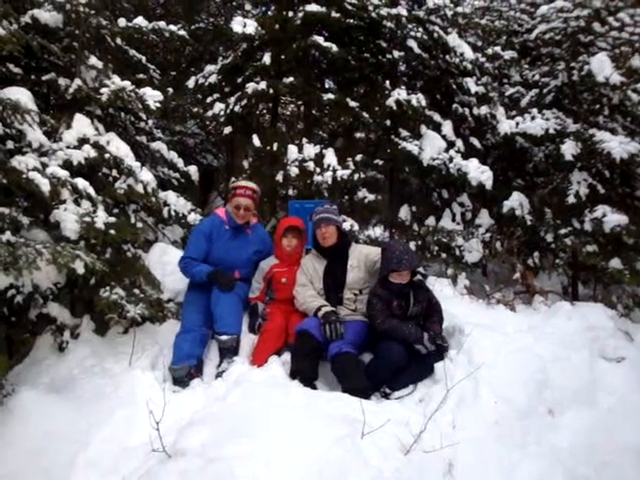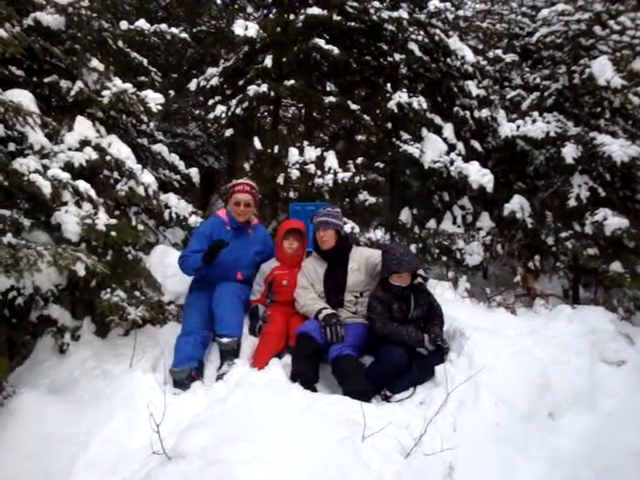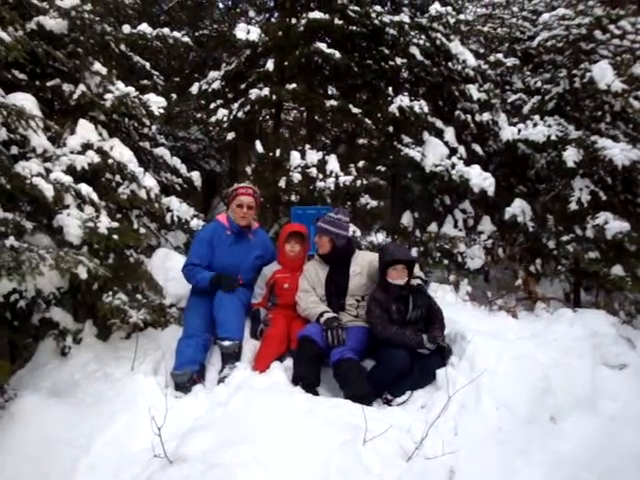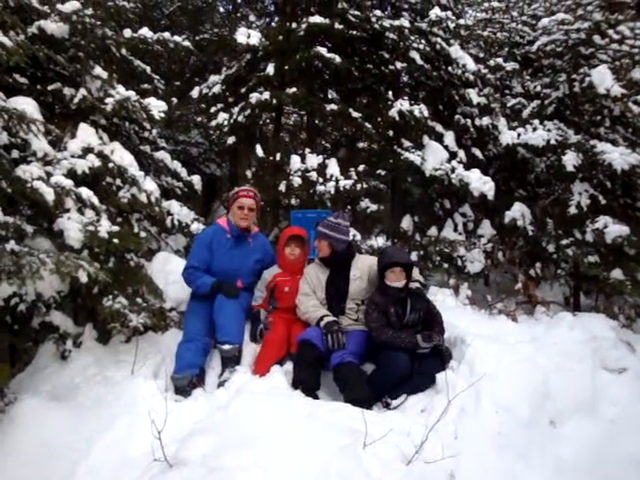
dt=0.3s
person 1, frame 1
left shoulder: (260, 234)
right shoulder: (209, 225)
right elbow: (187, 263)
right wrist: (212, 273)
left hip: (237, 289)
right hip: (204, 287)
left knee: (225, 290)
right knee: (193, 325)
left ankle: (228, 349)
right ankle: (184, 371)
person 1, frame 2
left shoulder: (261, 235)
right shoulder: (210, 226)
right elbow: (185, 262)
right wrist: (207, 257)
left hip: (238, 291)
right hip: (205, 288)
left knee: (227, 291)
right knee: (194, 328)
left ankle: (229, 351)
right ankle: (185, 373)
person 1, frame 3
left shoulder: (262, 239)
right shoulder: (210, 231)
right elbow: (191, 270)
right wrist: (216, 279)
left hip: (240, 296)
right hip: (206, 293)
left knee: (227, 297)
right knee: (196, 331)
left ankle: (230, 355)
right ankle: (186, 376)
person 1, frame 4
left shoulder: (261, 243)
right shoulder: (210, 235)
right elbow: (191, 273)
right wrist: (217, 285)
left hip: (239, 299)
right hip: (206, 297)
left knee: (227, 302)
right knee: (195, 335)
left ankle: (230, 359)
right ankle: (186, 380)
person 2, frame 1
left shoulder: (362, 254)
right shoulder: (308, 261)
right elbow: (303, 293)
right wrist: (324, 312)
left hip: (356, 319)
right hip: (324, 321)
left knee: (340, 349)
right knee: (308, 328)
left ankle: (358, 396)
right ankle: (301, 385)
person 2, frame 2
left shoulder: (363, 256)
right shoulder: (309, 264)
right elbow: (304, 296)
right wrist: (325, 314)
left hip: (357, 321)
right hip: (325, 322)
left knee: (341, 352)
right knee: (308, 332)
left ankle: (358, 398)
right ankle: (301, 388)
person 2, frame 3
left shoulder: (365, 260)
right shoulder: (311, 267)
right elbow: (306, 299)
right wrist: (326, 318)
left hip: (357, 325)
right hip: (324, 326)
left knee: (342, 356)
right knee: (311, 333)
left ankle: (359, 402)
right ankle: (304, 391)
person 2, frame 4
left shoulder: (366, 264)
right shoulder: (312, 270)
right elbow: (306, 302)
right wrist: (326, 322)
left hip: (357, 329)
right hip: (327, 330)
left knee: (342, 359)
right knee: (309, 339)
left ankle: (360, 406)
right ankle: (303, 396)
person 3, frame 1
left shoulder: (419, 286)
right shoulder: (379, 293)
left elbow: (435, 311)
right elbow: (384, 324)
left wrist: (432, 333)
right wrist: (417, 336)
left hip: (418, 339)
right hip: (390, 340)
left knee: (435, 351)
right knee: (395, 355)
left ankle: (392, 386)
person 3, frame 2
left shoulder: (419, 288)
right shoulder: (379, 296)
left elbow: (435, 314)
right elbow: (383, 327)
left wrist: (433, 335)
right wrist: (418, 339)
left hip: (419, 342)
right hip: (390, 343)
left knee: (435, 355)
right knee: (397, 357)
left ankle: (392, 388)
person 3, frame 3
left shoulder: (418, 291)
right shoulder: (378, 298)
left elbow: (436, 316)
right elbow: (383, 330)
left wrist: (434, 337)
right wrist: (418, 340)
left hip: (419, 345)
right hip: (391, 346)
left knee: (435, 359)
right knee: (399, 360)
left ankle: (393, 392)
person 3, frame 4
left shoulder: (417, 294)
right shoulder: (376, 301)
left elbow: (434, 319)
right elbow: (379, 334)
left wrist: (434, 339)
right wrist: (414, 340)
left hip: (419, 349)
right hip: (389, 349)
left knee: (435, 363)
right knee: (400, 364)
left ankle: (393, 395)
person 4, frame 1
right shoulder: (268, 265)
right elbow: (256, 292)
right wrist: (255, 314)
left hip: (298, 308)
right hip: (276, 306)
left knee: (297, 326)
right knee: (275, 325)
right ankle: (258, 365)
person 4, frame 2
right shoulder: (269, 267)
right elbow: (258, 294)
right wrist: (256, 316)
left hip: (299, 311)
right hip: (277, 308)
left knee: (298, 328)
right knee: (276, 328)
right ankle: (259, 367)
person 4, frame 3
right shoulder: (271, 270)
right elbow: (259, 297)
right wrist: (257, 319)
left hip: (301, 313)
right hip: (279, 311)
left knee: (299, 333)
right knee: (276, 332)
right ankle: (260, 370)
person 4, frame 4
right shoulder: (271, 274)
right elbow: (260, 300)
left hip: (301, 317)
right hip: (279, 315)
left knee: (299, 336)
right knee: (277, 336)
right ankle: (260, 374)
